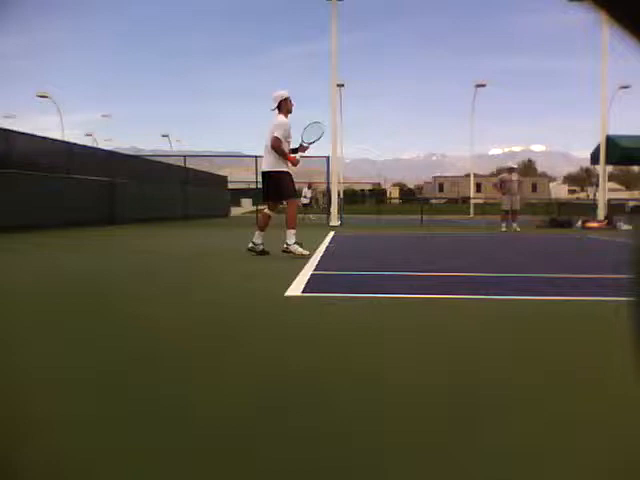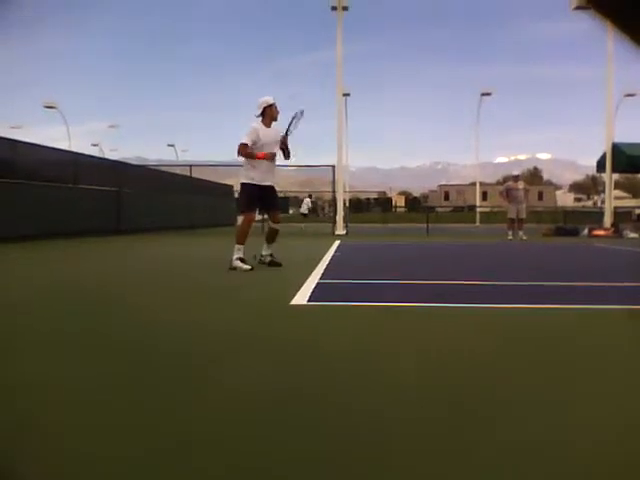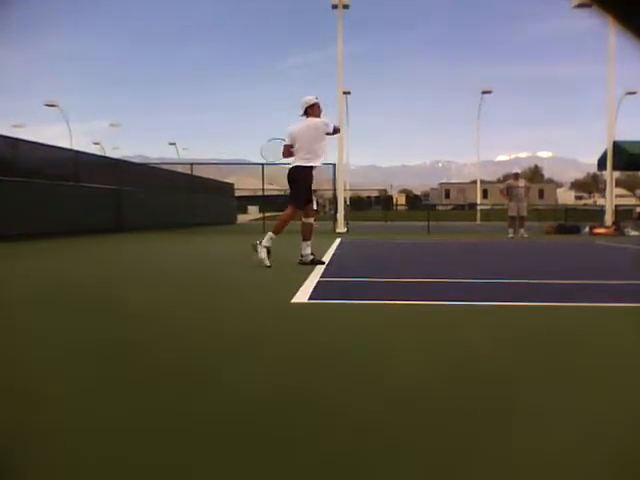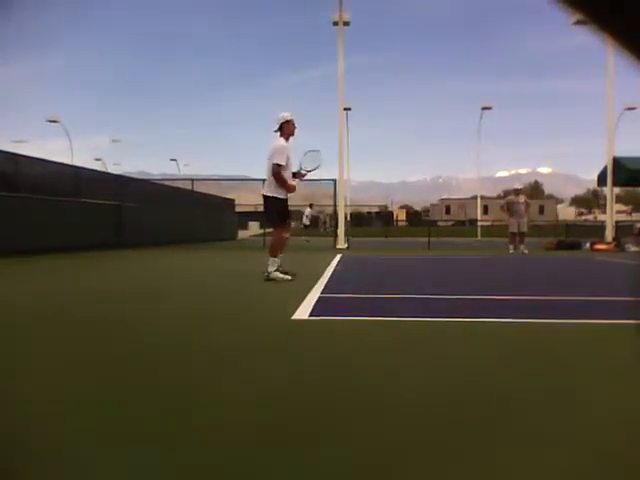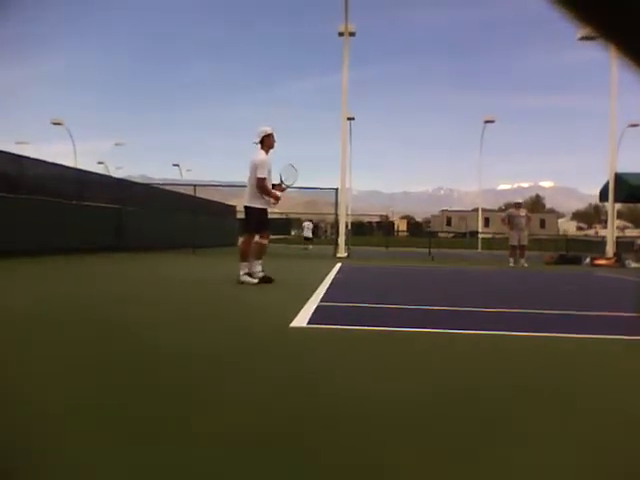
dt=1s
person 1, frame 1
left shoulder: (279, 122)
right shoulder: (283, 122)
right elbow: (275, 144)
left wrist: (297, 150)
right wrist: (290, 158)
left hip: (269, 169)
right hip: (278, 169)
left knee: (271, 206)
right knee: (292, 203)
left ankle: (256, 243)
right ankle: (291, 243)
person 1, frame 2
left shoulder: (277, 134)
right shoulder: (255, 129)
left elbow: (286, 155)
right elbow: (240, 151)
left wrist: (285, 146)
right wrist: (261, 155)
left hip: (268, 183)
right hip: (250, 182)
left knee: (276, 218)
right knee: (248, 218)
left ankle: (266, 255)
right ankle: (237, 258)
person 1, frame 3
left shoulder: (293, 129)
right shoulder: (322, 123)
left elbow: (285, 153)
right elbow: (336, 130)
left hip: (296, 170)
right hip: (304, 171)
left knee: (309, 212)
right knee: (293, 210)
left ankle: (306, 254)
right ankle: (265, 244)
person 1, frame 4
left shoulder: (280, 145)
right shoulder: (281, 145)
right elbow: (275, 172)
left wrist: (295, 175)
right wrist: (288, 186)
left hip: (278, 195)
right hip: (275, 195)
left knee: (284, 230)
right knee: (279, 231)
left ankle: (275, 264)
right ankle: (272, 270)
person 1, frame 5
left shoulder: (261, 157)
right shoulder: (263, 159)
right elbow: (260, 185)
left wrist: (274, 187)
right wrist: (274, 196)
left hip: (260, 205)
right hip: (255, 205)
left knee: (264, 237)
right knee: (249, 238)
left ankle: (257, 271)
right ankle: (243, 273)
